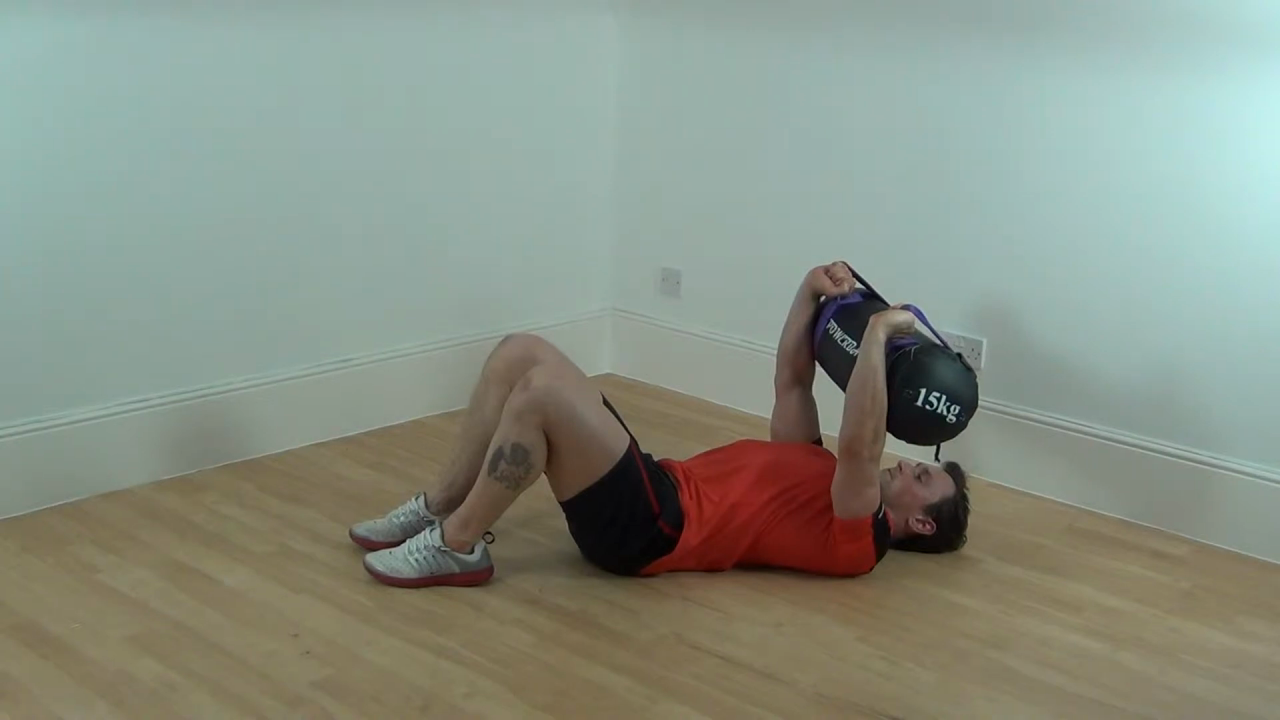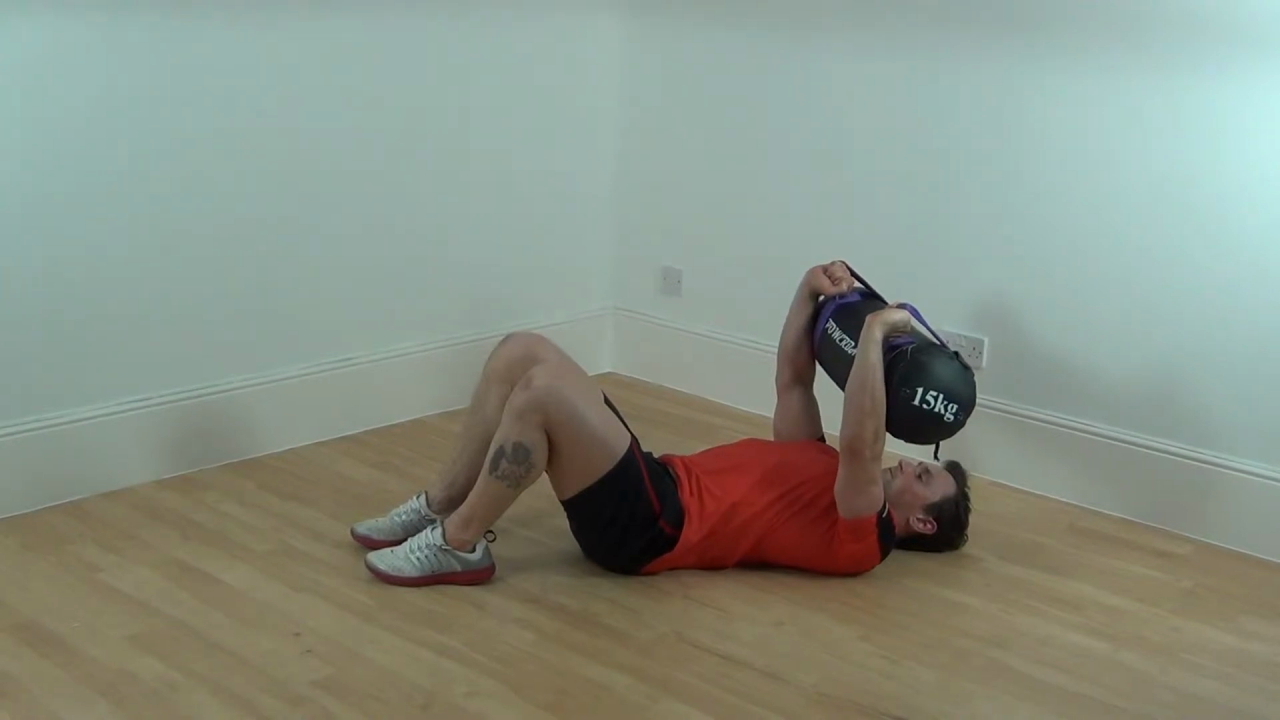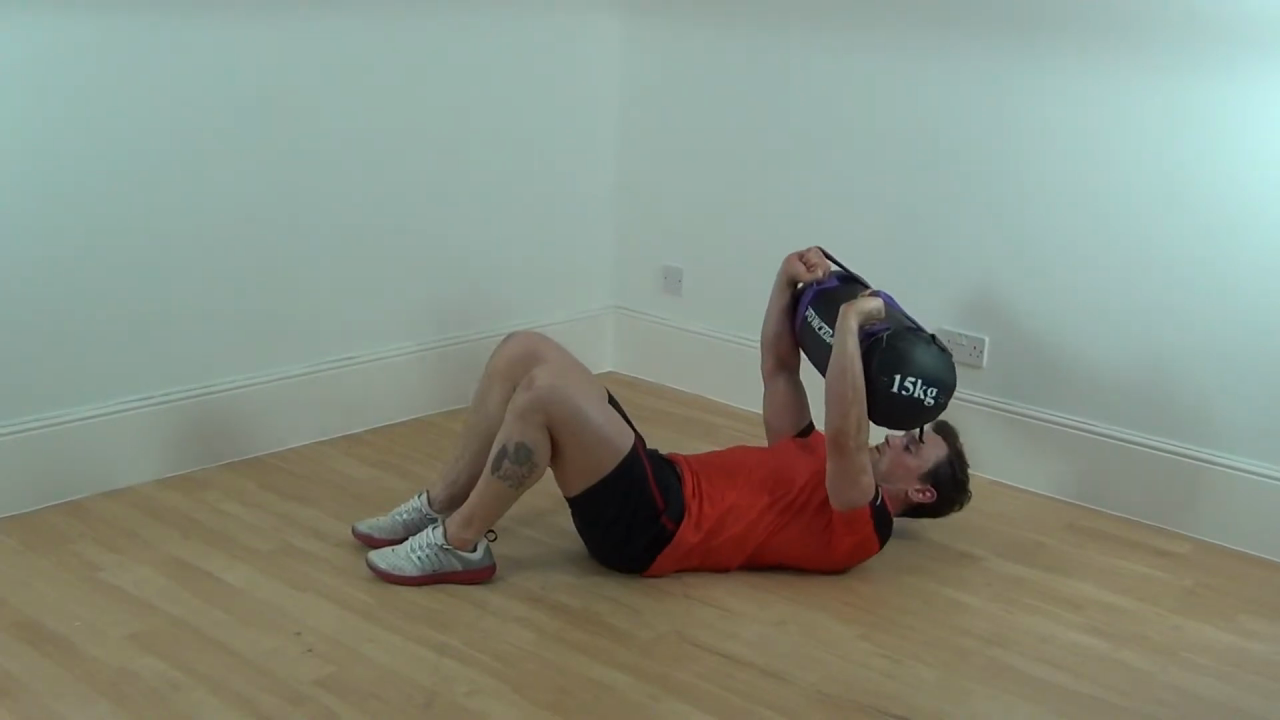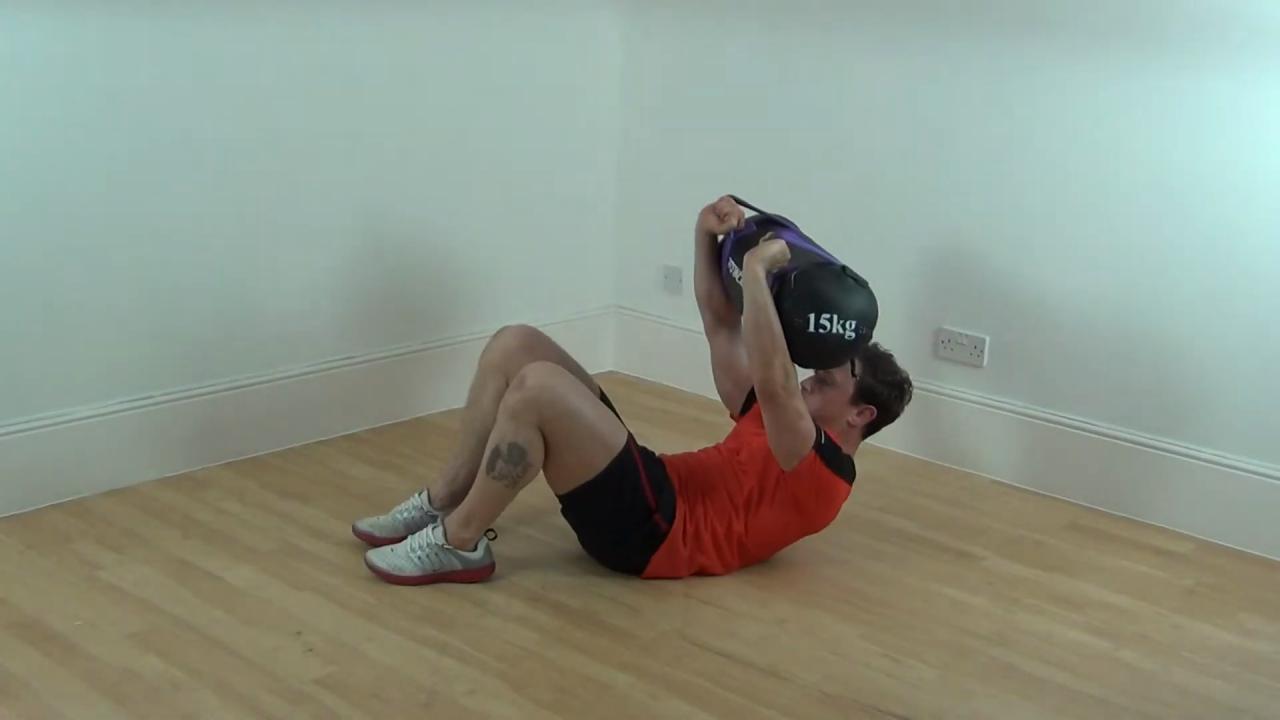
dt=1s
person 1, frame 1
left shoulder: (856, 538)
right shoulder: (823, 476)
left elbow: (860, 446)
right elbow: (790, 381)
left wrist: (876, 335)
right wrist: (811, 291)
left hip: (648, 528)
right hip: (651, 489)
left knee: (541, 389)
right knee: (520, 352)
left ankle: (457, 545)
right ankle: (438, 507)
person 1, frame 2
left shoulder: (858, 537)
right shoulder: (824, 472)
left elbow: (861, 445)
right elbow: (792, 381)
left wrist: (874, 334)
right wrist: (811, 290)
left hip: (648, 526)
right hip: (650, 486)
left knee: (541, 389)
right knee: (521, 351)
left ankle: (458, 545)
right ankle: (439, 506)
person 1, frame 3
left shoulder: (859, 526)
right shoulder: (820, 463)
left elbow: (847, 434)
right elbow: (778, 370)
left wrist: (850, 322)
right wrist: (789, 280)
left hip: (653, 527)
right hip: (656, 486)
left knee: (544, 389)
right knee: (523, 351)
left ankle: (459, 545)
right ankle: (440, 504)
person 1, frame 4
left shoulder: (823, 473)
right shoulder: (778, 423)
left elbow: (773, 380)
right elbow: (721, 326)
left wrist: (757, 268)
right wrist: (706, 234)
left hip: (648, 529)
right hip: (640, 490)
left knee: (535, 386)
right knee: (513, 345)
left ankle: (458, 543)
right ankle: (441, 502)
